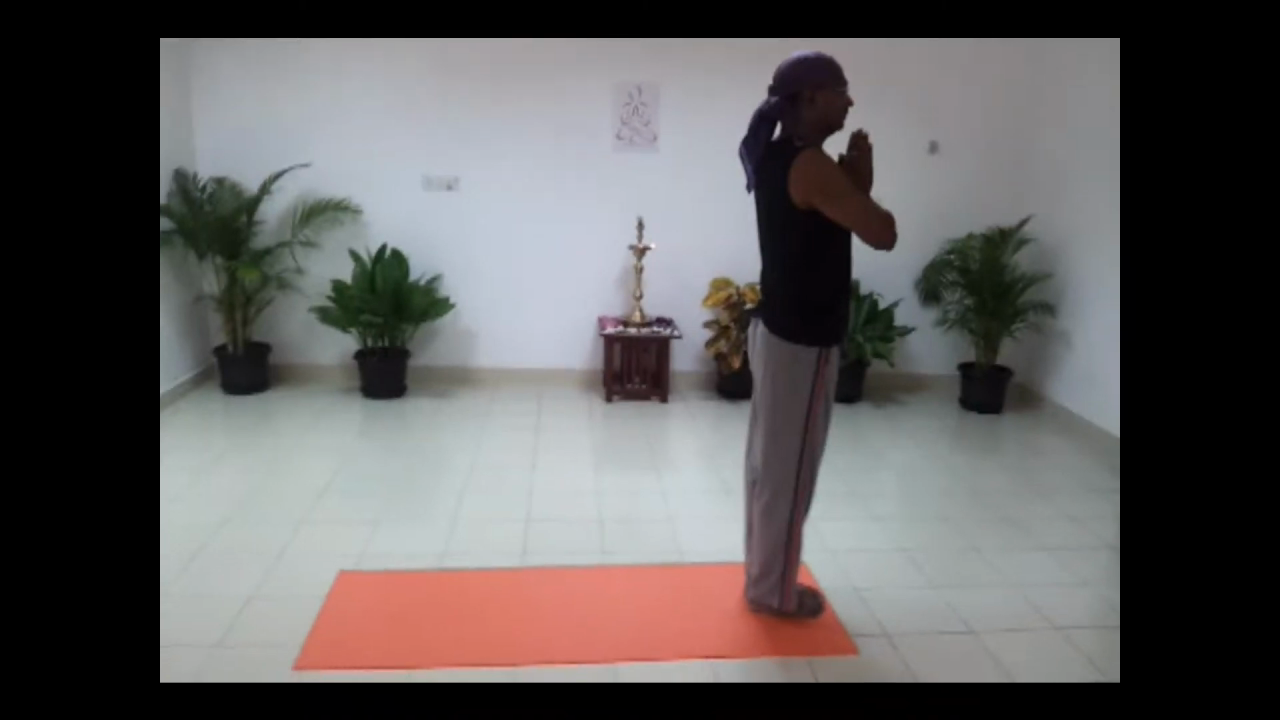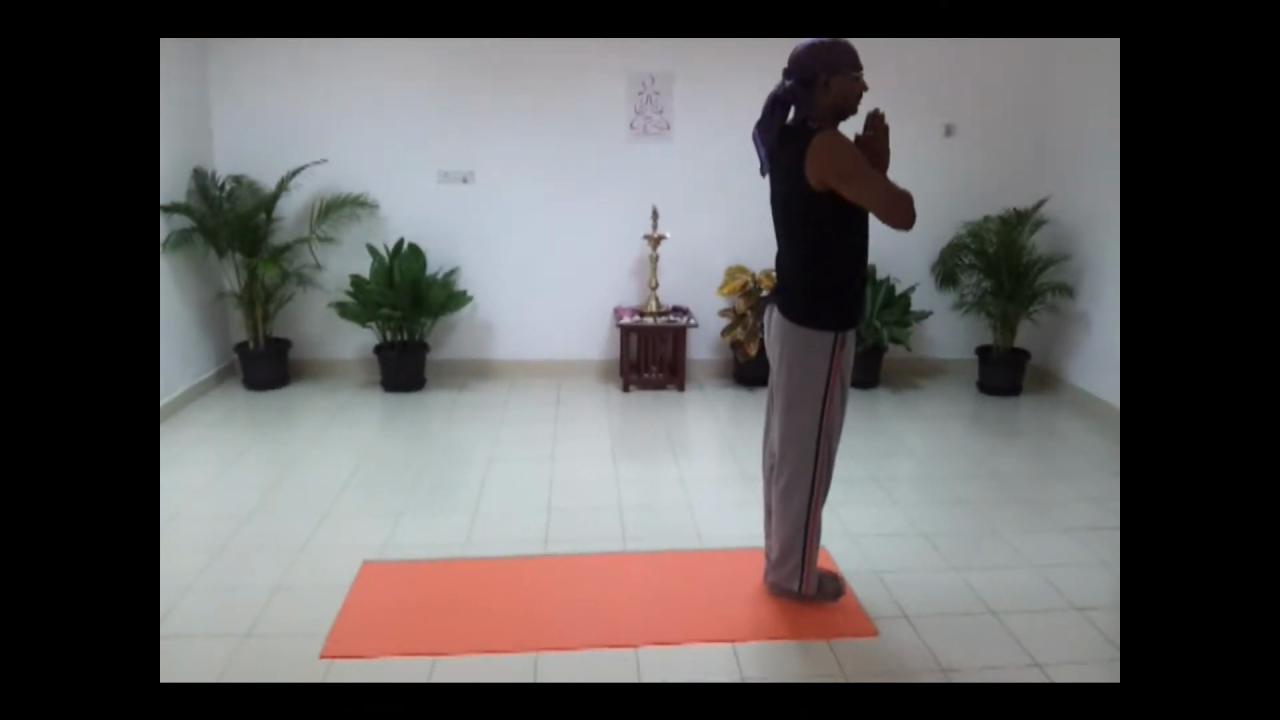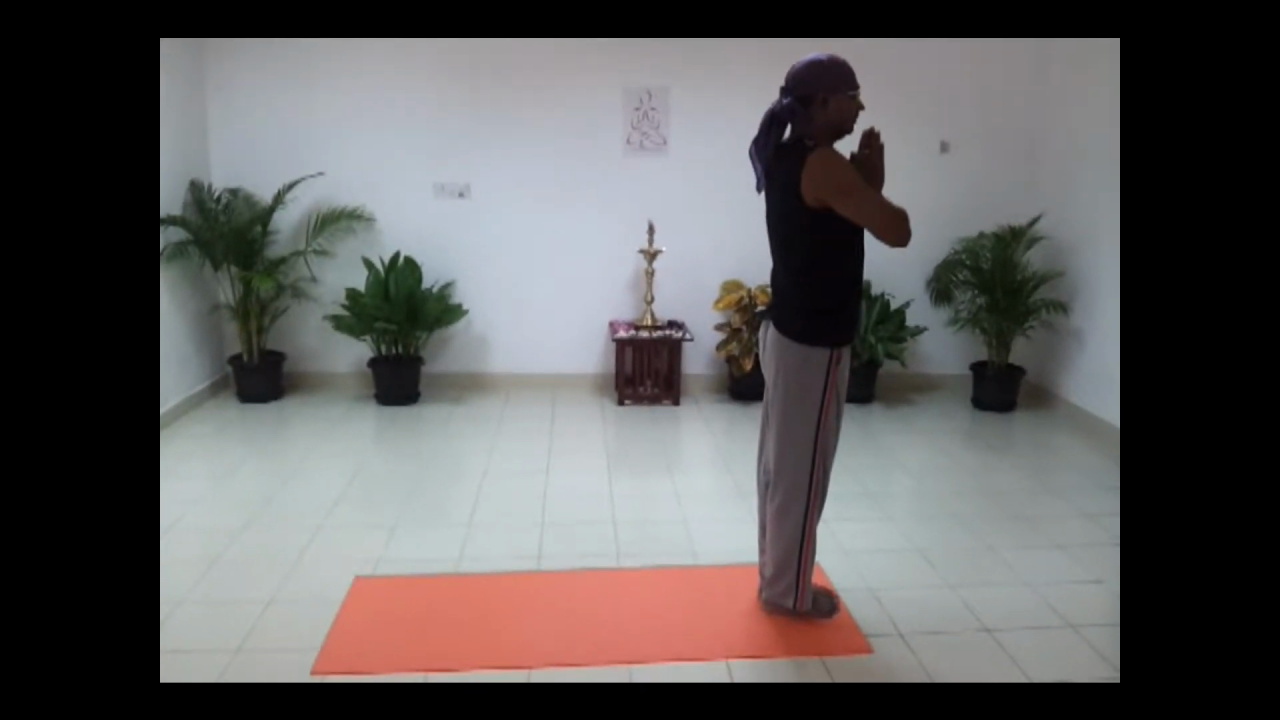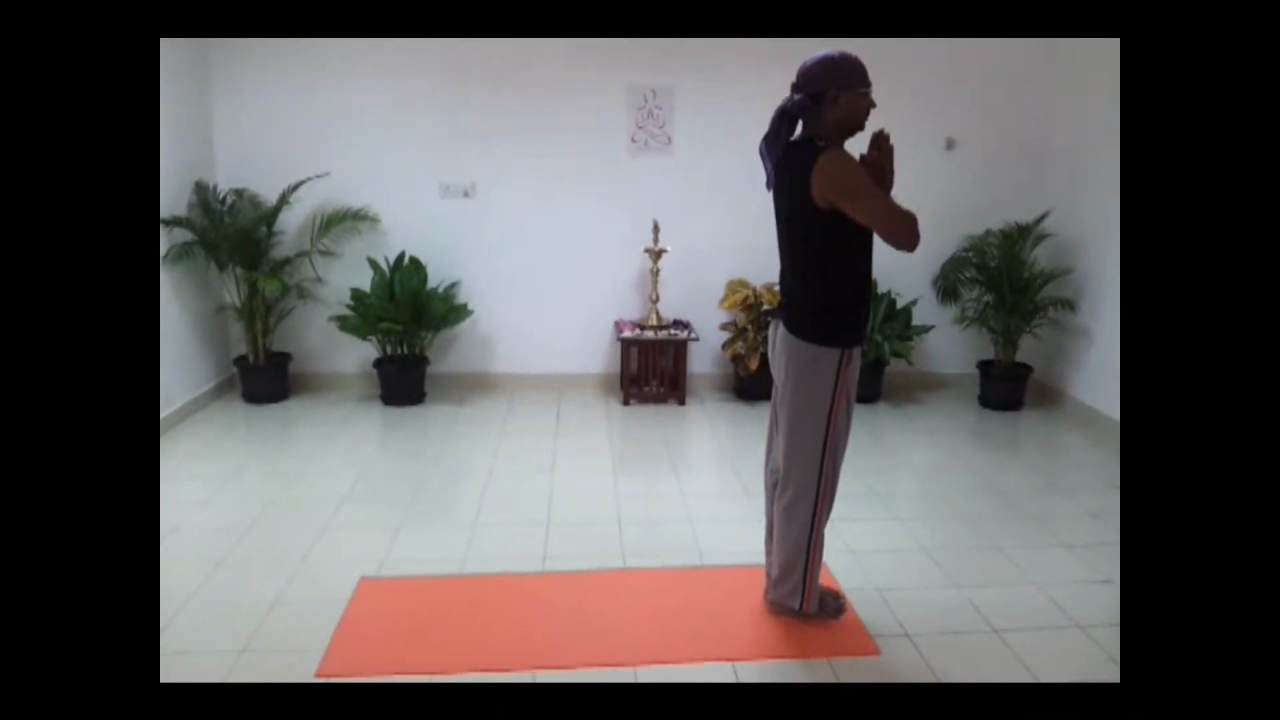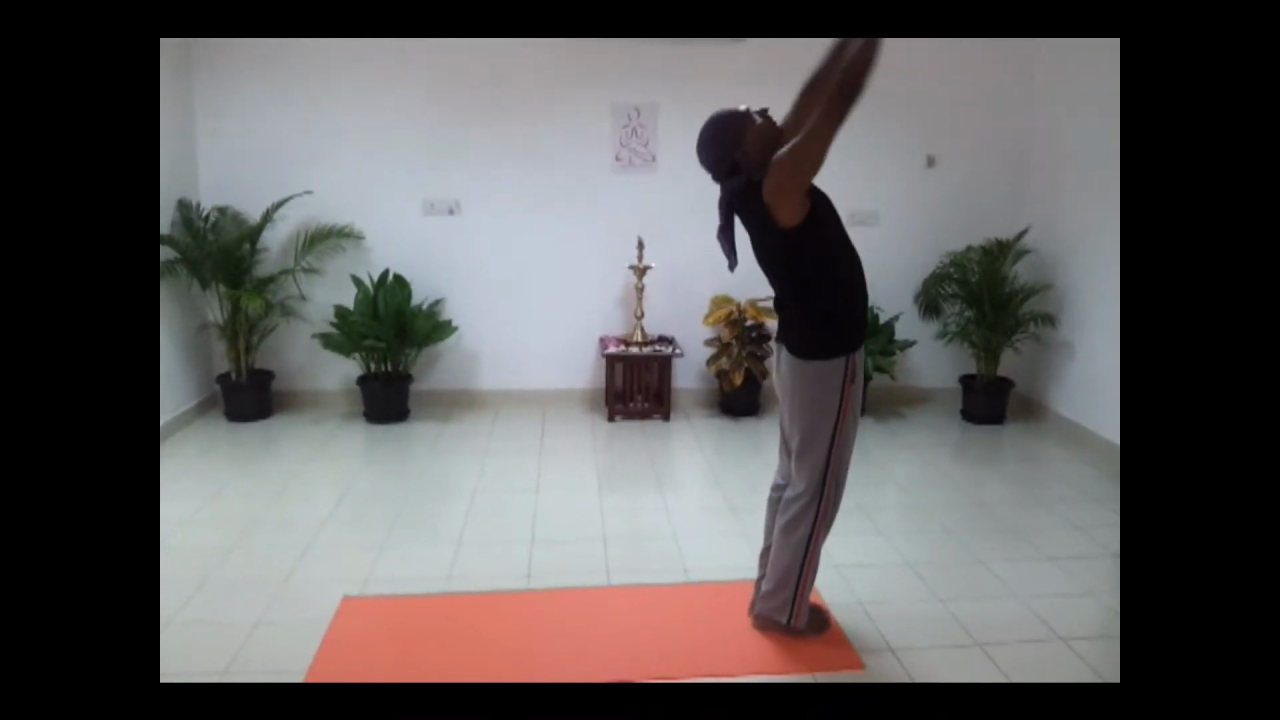
dt=1s
person 1, frame 1
left shoulder: (777, 156)
right shoulder: (811, 166)
left elbow: (829, 221)
right elbow: (882, 234)
left wrist: (851, 184)
right wrist: (860, 184)
left hip: (777, 329)
right hip: (802, 341)
left knee: (770, 462)
right knee: (789, 469)
left ankle: (765, 575)
right ankle: (773, 590)
person 1, frame 2
left shoulder: (792, 141)
right shoulder: (828, 148)
left elbow: (846, 201)
right elbow: (901, 213)
left wrist: (868, 164)
right wrist: (878, 164)
left hip: (792, 314)
right hip: (818, 326)
left knee: (788, 447)
right knee: (806, 453)
left ankle: (785, 560)
right ankle: (794, 575)
person 1, frame 3
left shoulder: (788, 159)
right shoulder: (823, 166)
left elbow: (842, 218)
right elbow: (897, 231)
left wrist: (864, 182)
right wrist: (873, 183)
left hip: (787, 331)
right hip: (813, 343)
left knee: (782, 464)
right knee: (801, 470)
left ankle: (779, 576)
right ankle: (788, 591)
person 1, frame 4
left shoulder: (797, 157)
right shoulder: (833, 166)
right elbow: (905, 235)
left wrist: (872, 185)
right wrist: (883, 186)
left hip: (796, 332)
right hip: (823, 344)
left knee: (789, 465)
right knee: (809, 472)
left ankle: (785, 577)
right ankle: (794, 593)
person 1, frame 5
left shoulder: (765, 184)
right shoulder: (780, 180)
left elbow: (813, 102)
right elbow: (836, 99)
left wrist: (846, 51)
right wrist: (857, 53)
left hip: (804, 353)
right hip: (825, 361)
left knee: (795, 480)
right knee: (814, 490)
left ankle: (775, 591)
right ankle: (780, 608)
